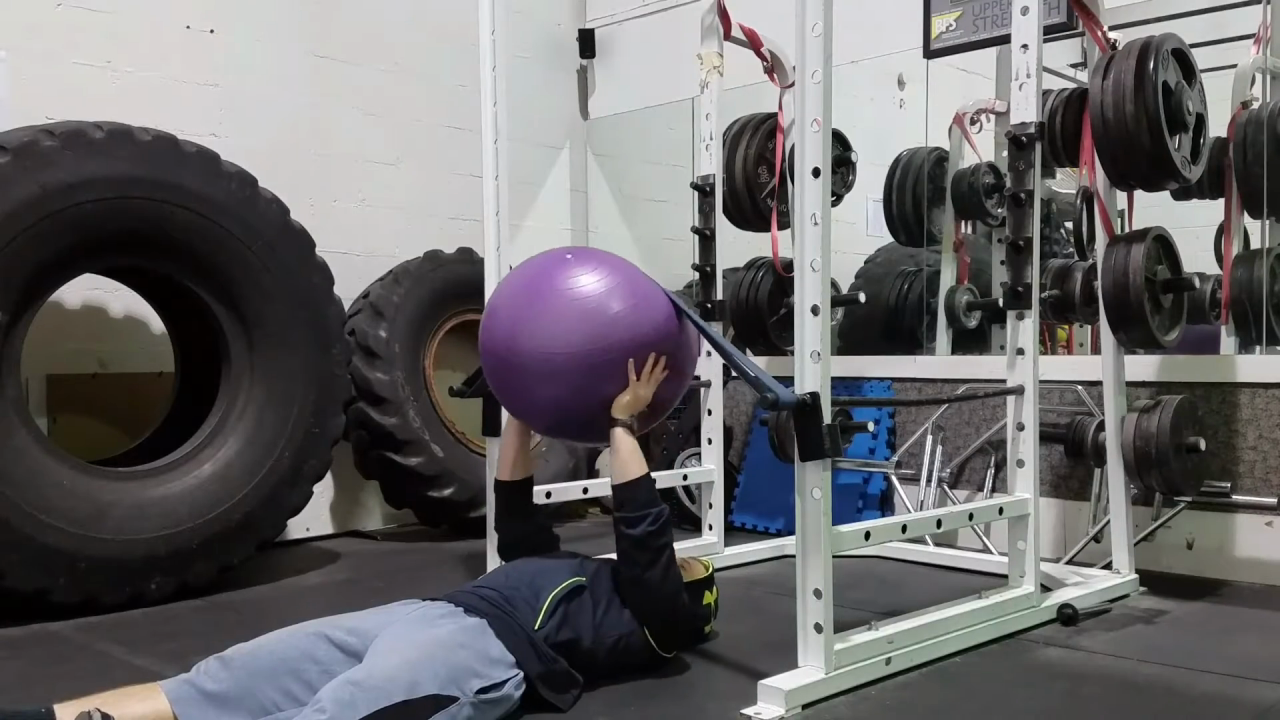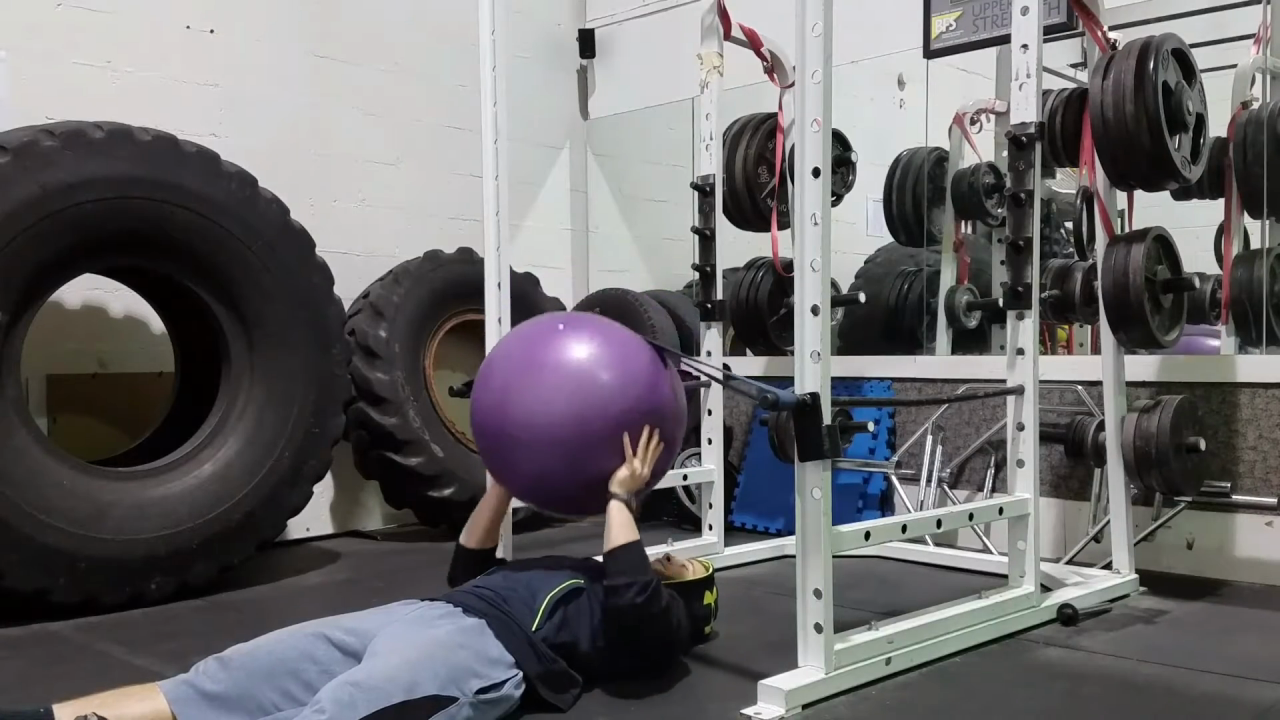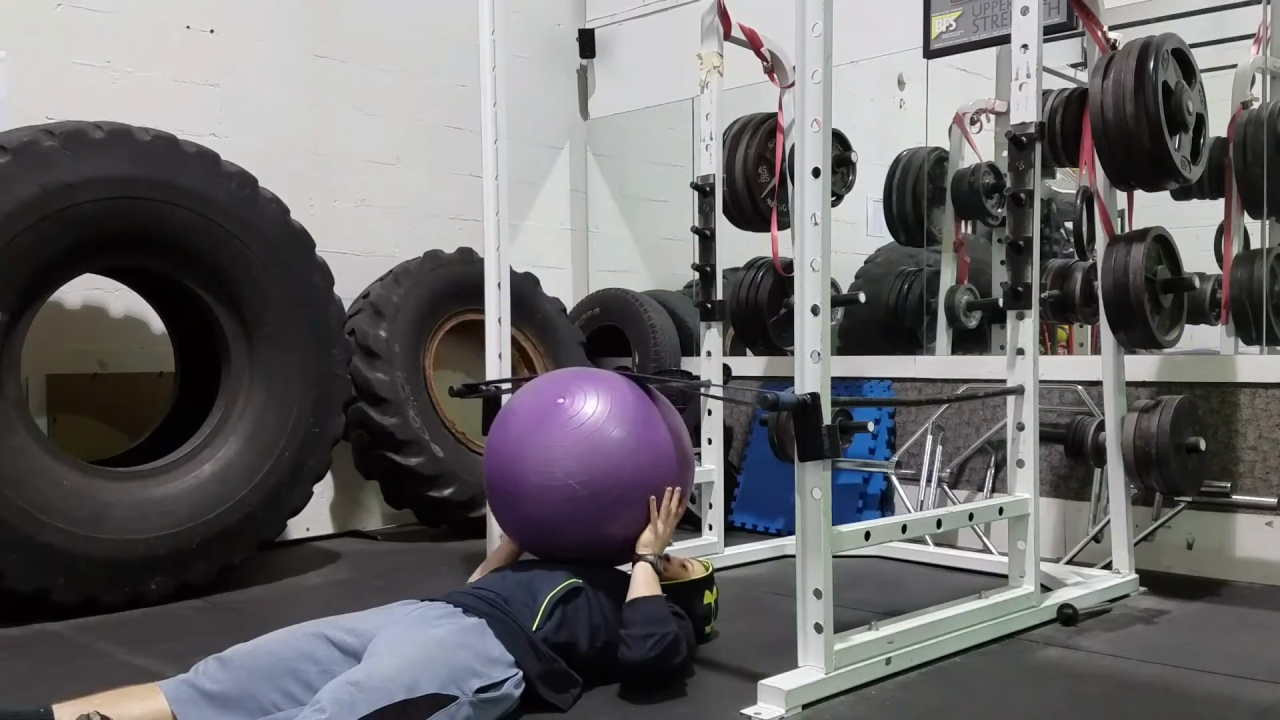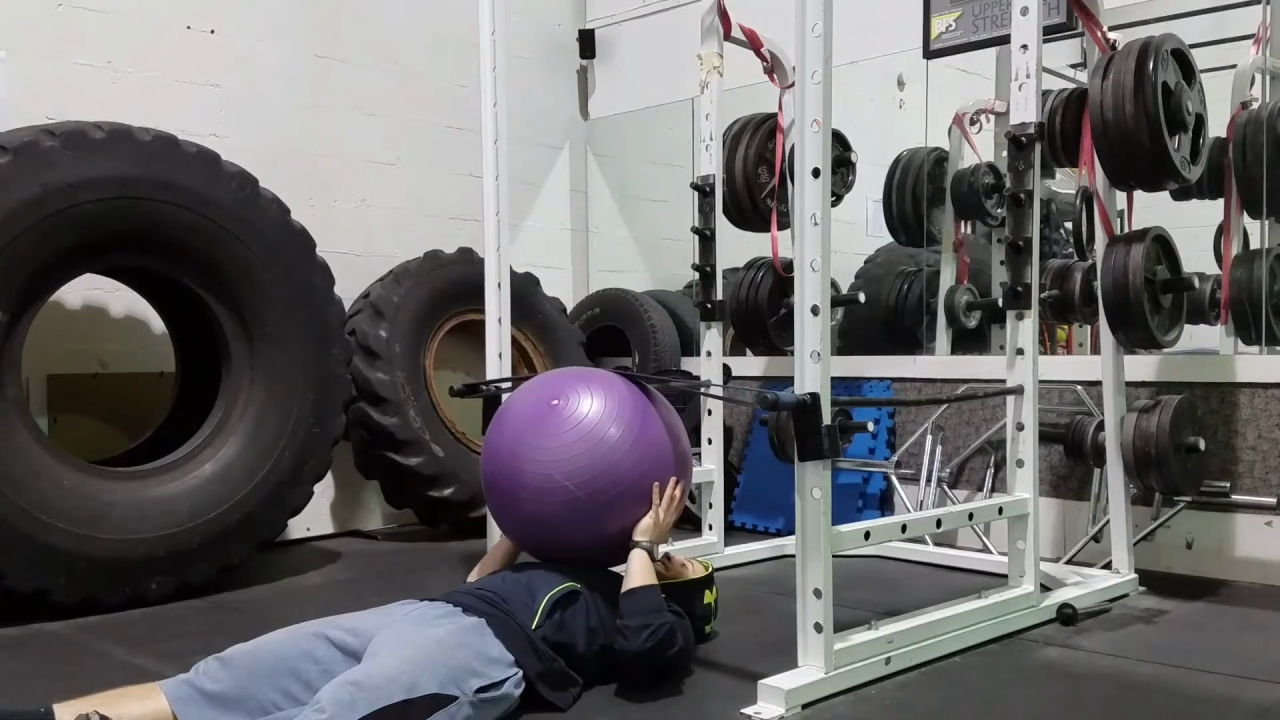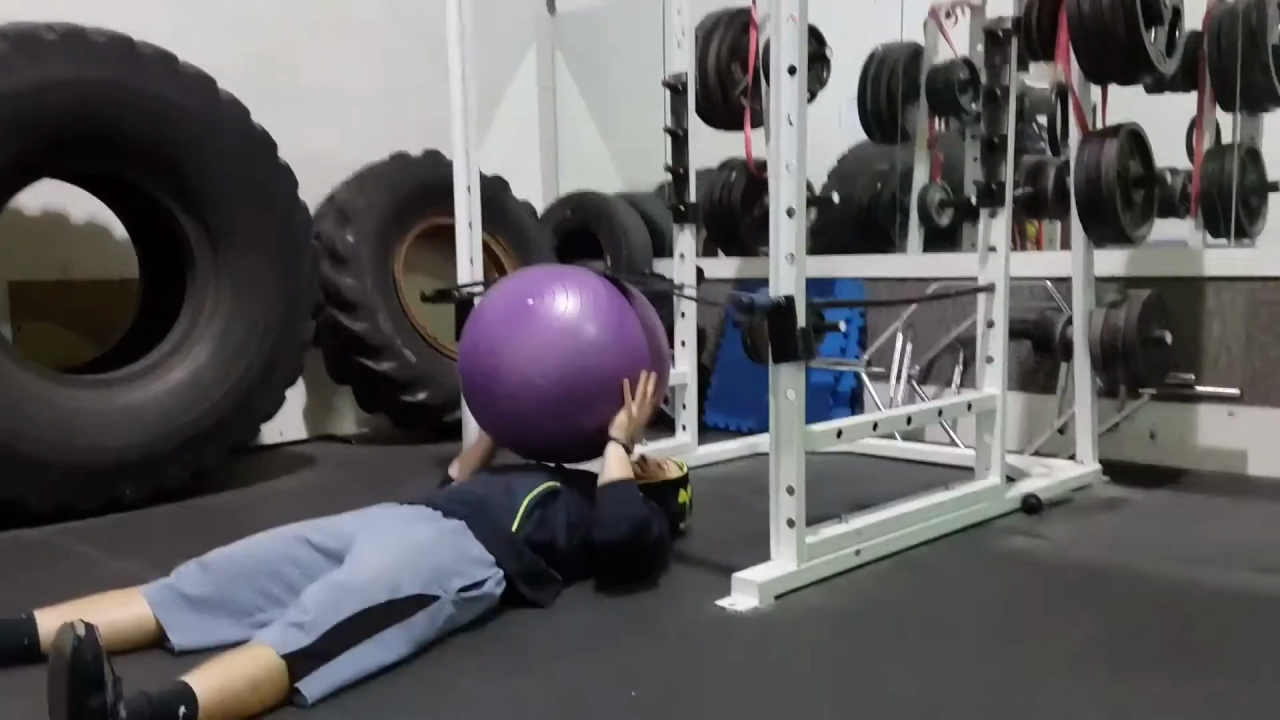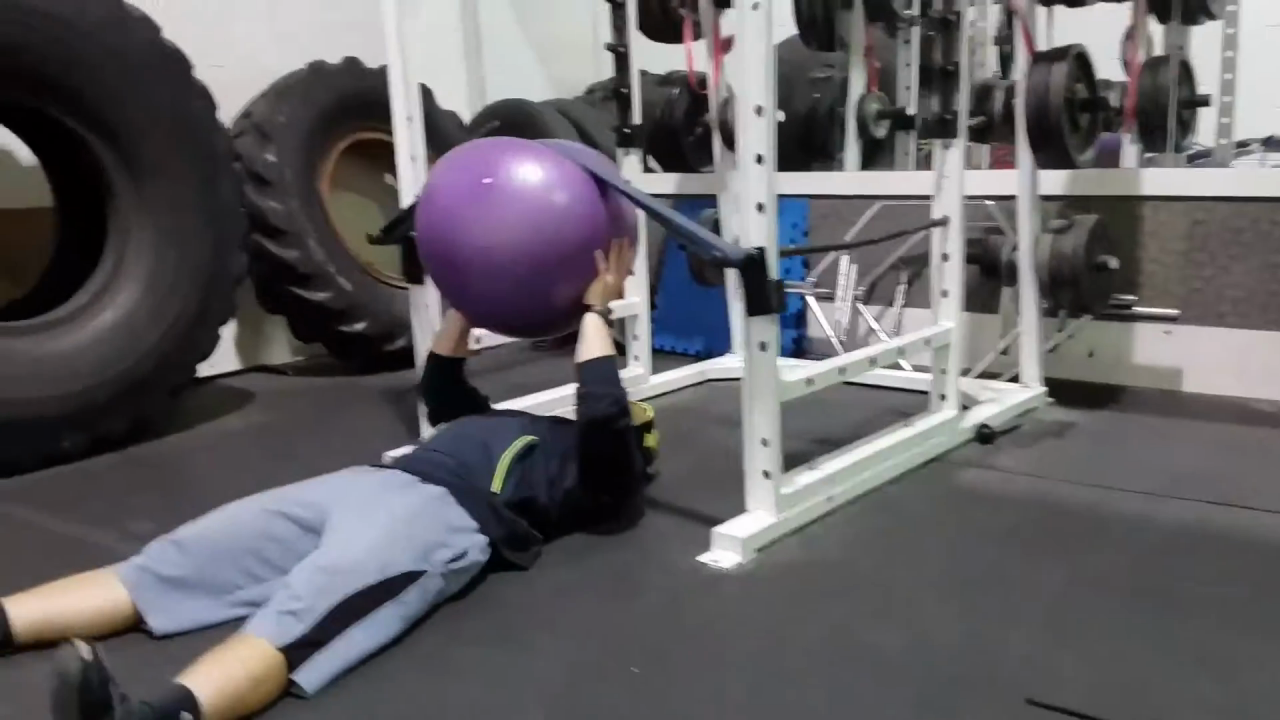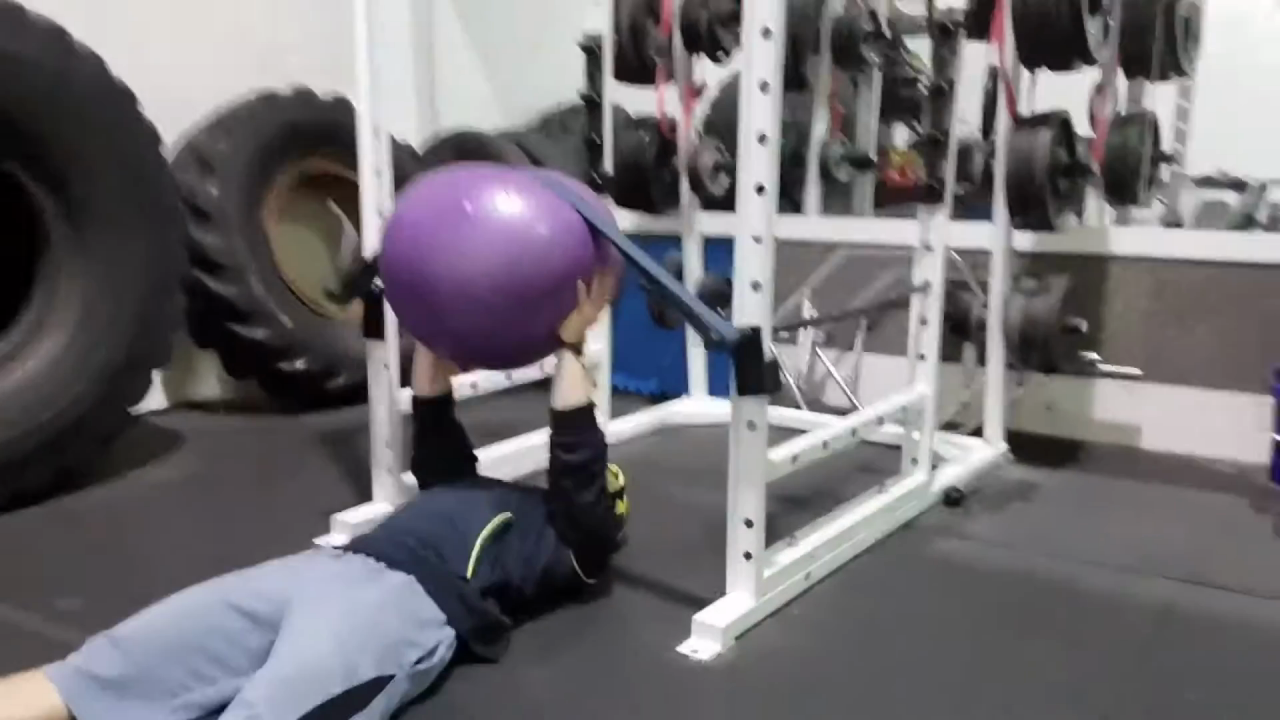
dt=0.4s
person 1, frame 1
left shoulder: (659, 617)
right shoulder: (573, 574)
left elbow: (643, 529)
right elbow: (514, 509)
left wrist: (623, 422)
right wrist: (522, 408)
left hip: (489, 650)
right hip: (419, 615)
person 1, frame 2
left shoulder: (661, 626)
right shoulder: (577, 576)
left elbow: (632, 595)
right elbow: (467, 565)
left wrist: (621, 495)
left hip: (488, 650)
right hip: (417, 613)
person 1, frame 3
left shoulder: (669, 633)
right shoulder: (598, 580)
left elbow: (643, 656)
left wrist: (646, 554)
left hip: (489, 652)
right hip: (418, 613)
person 1, frame 4
left shoulder: (670, 631)
right shoulder: (593, 580)
left elbow: (641, 646)
right elbow: (477, 585)
left wrist: (643, 544)
left hip: (488, 650)
right hip: (418, 614)
person 1, frame 5
left shoulder: (646, 534)
right shoulder: (572, 486)
left elbow: (618, 530)
right elbow: (453, 489)
left wrist: (620, 437)
left hip: (467, 554)
right hip: (400, 520)
left knee: (301, 636)
right knee: (195, 588)
person 1, frame 6
left shoulder: (610, 477)
right shoulder: (530, 430)
left elbow: (604, 414)
right elbow: (442, 390)
left wrist: (595, 311)
left hip: (449, 518)
right hip: (377, 483)
left knee: (296, 616)
right knee: (169, 566)
person 1, frame 7
left shoulder: (577, 540)
right shoulder: (486, 494)
left elbow: (578, 456)
right elbow: (433, 430)
left wrist: (570, 346)
left hip: (410, 600)
right hip: (325, 566)
right knee: (103, 666)
